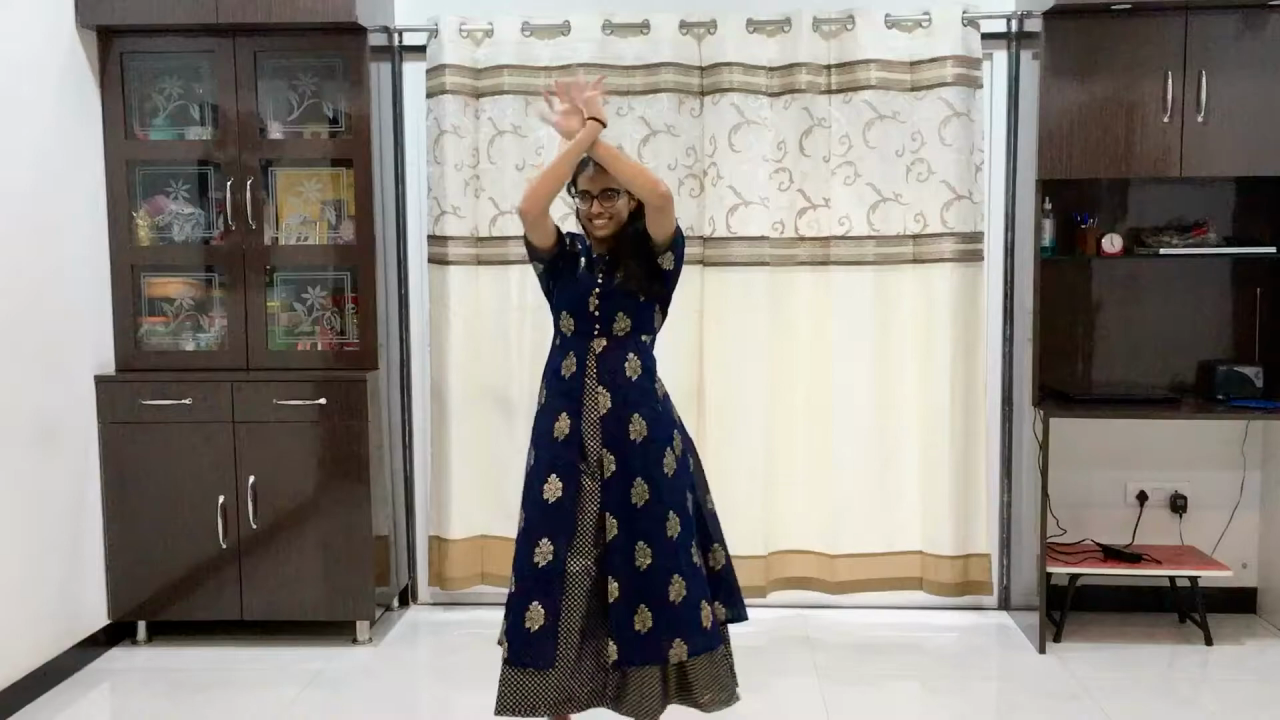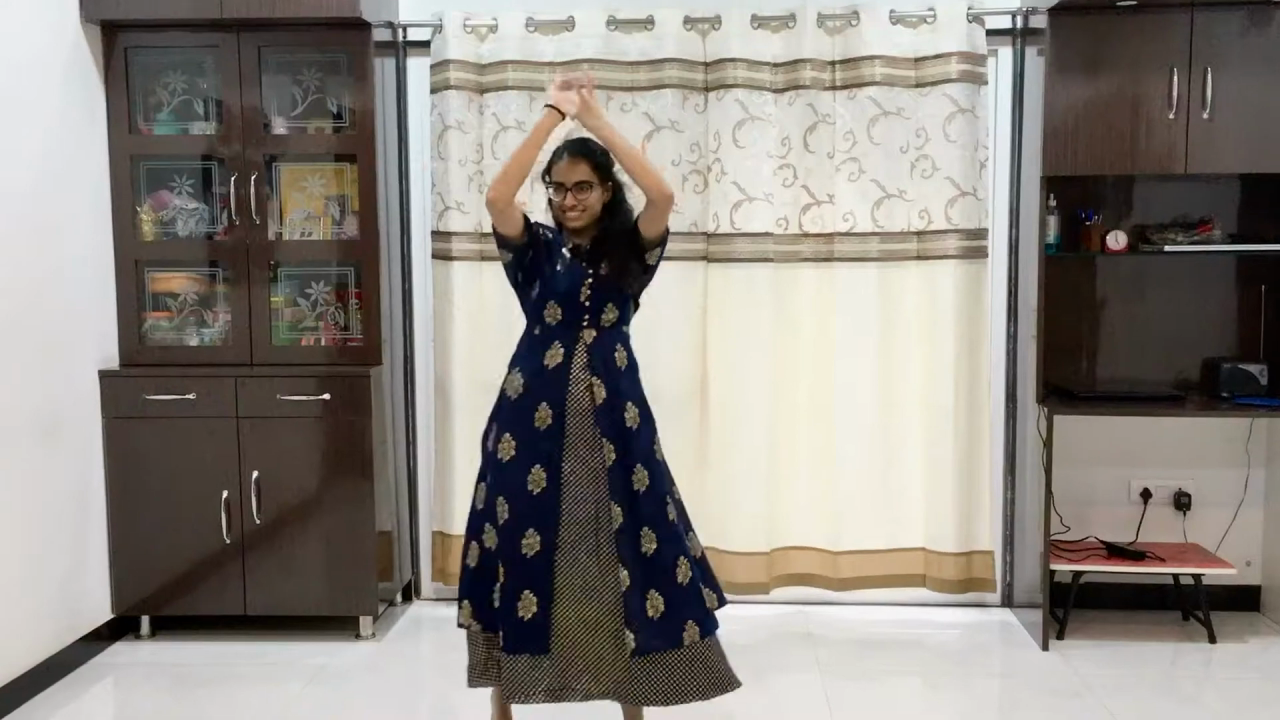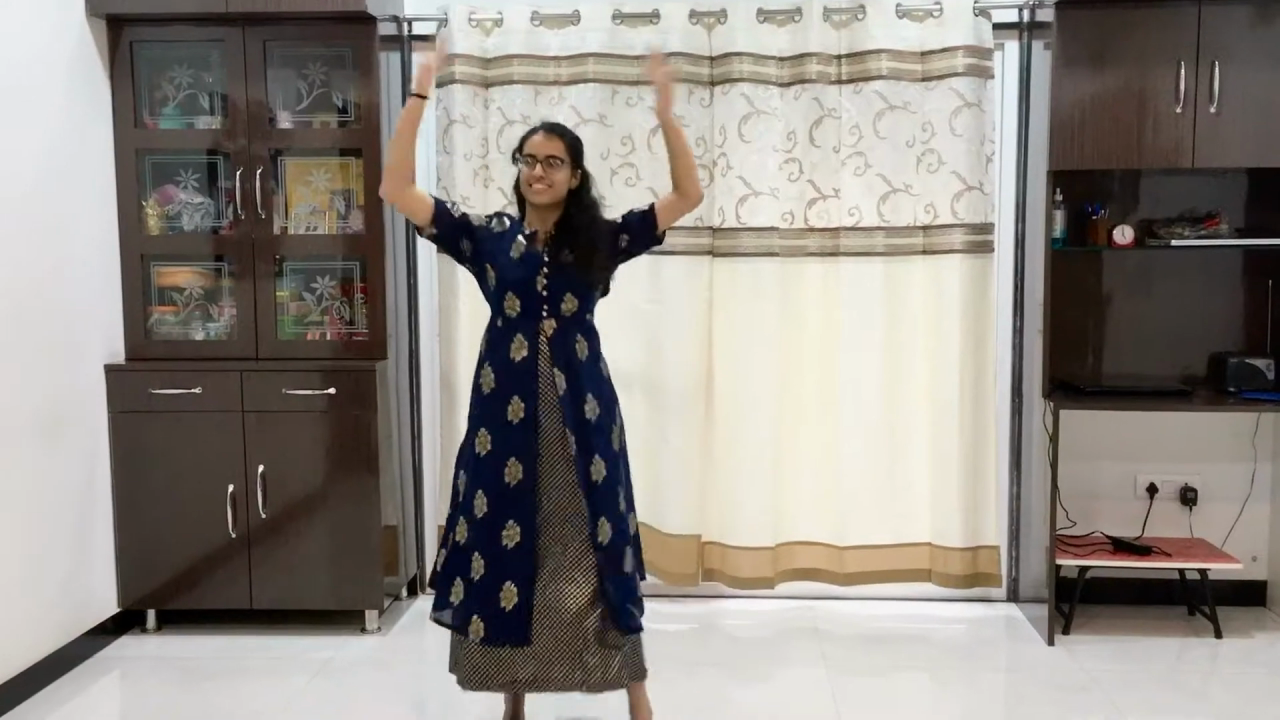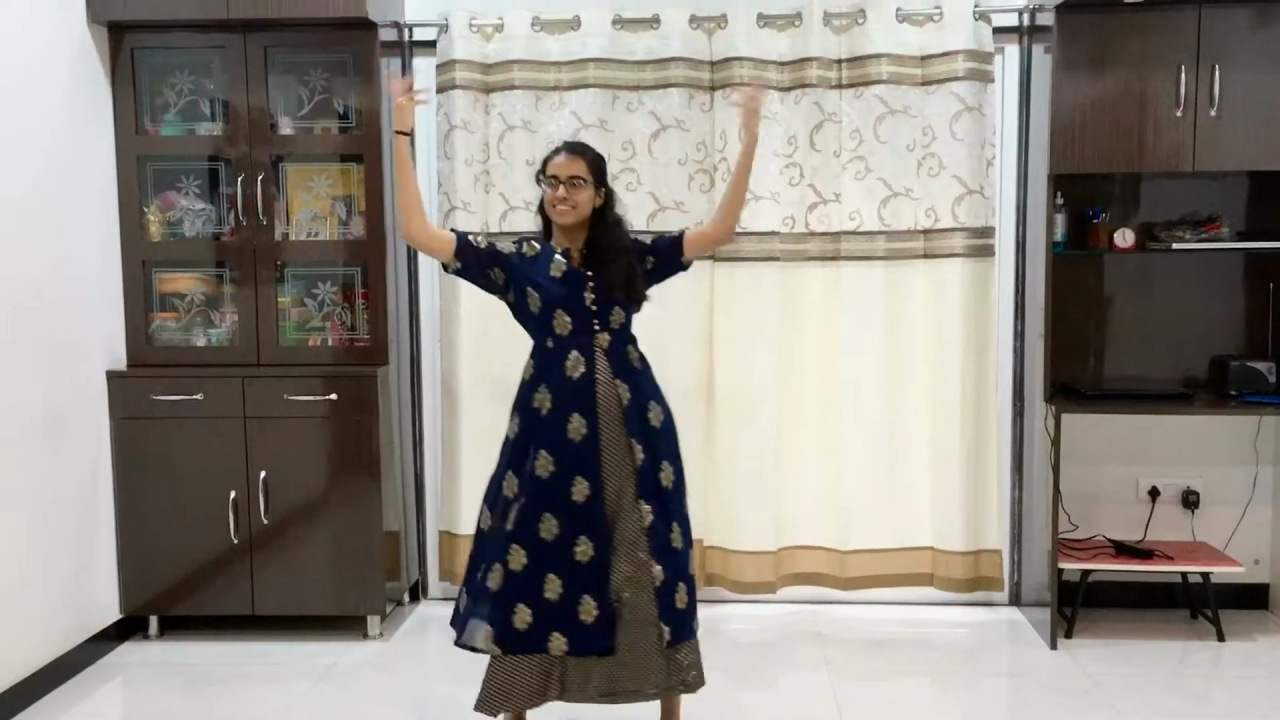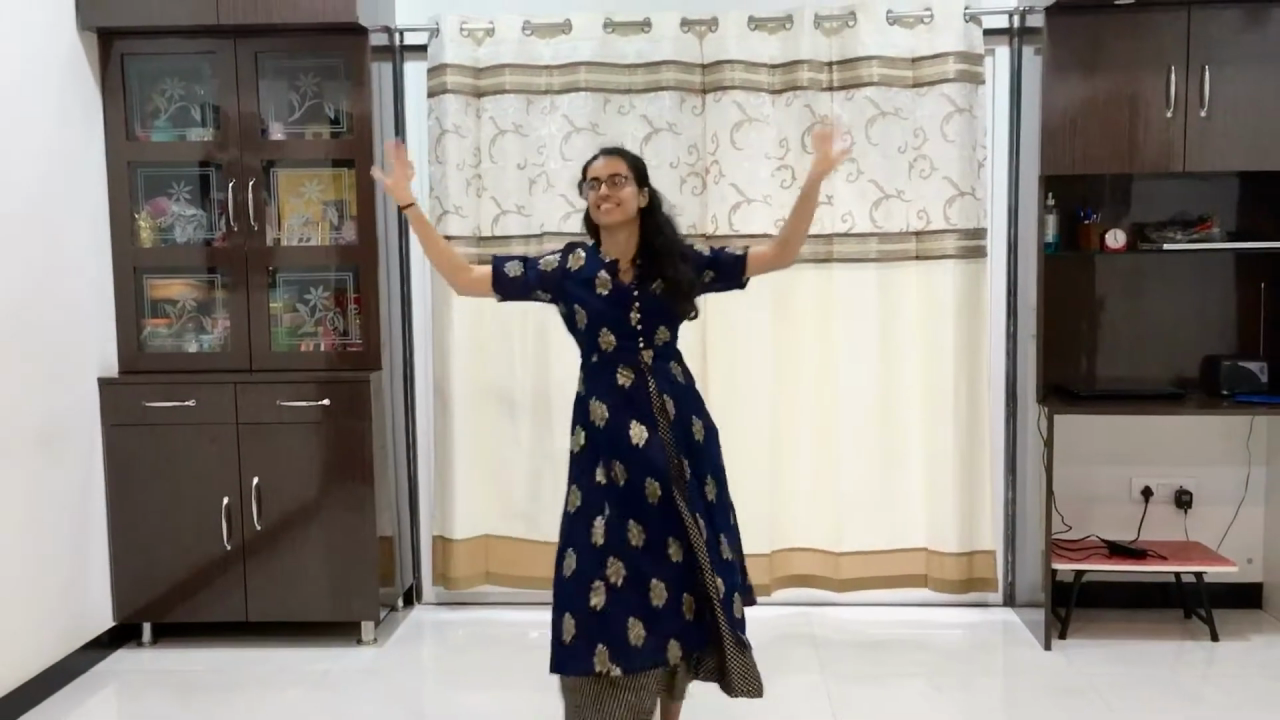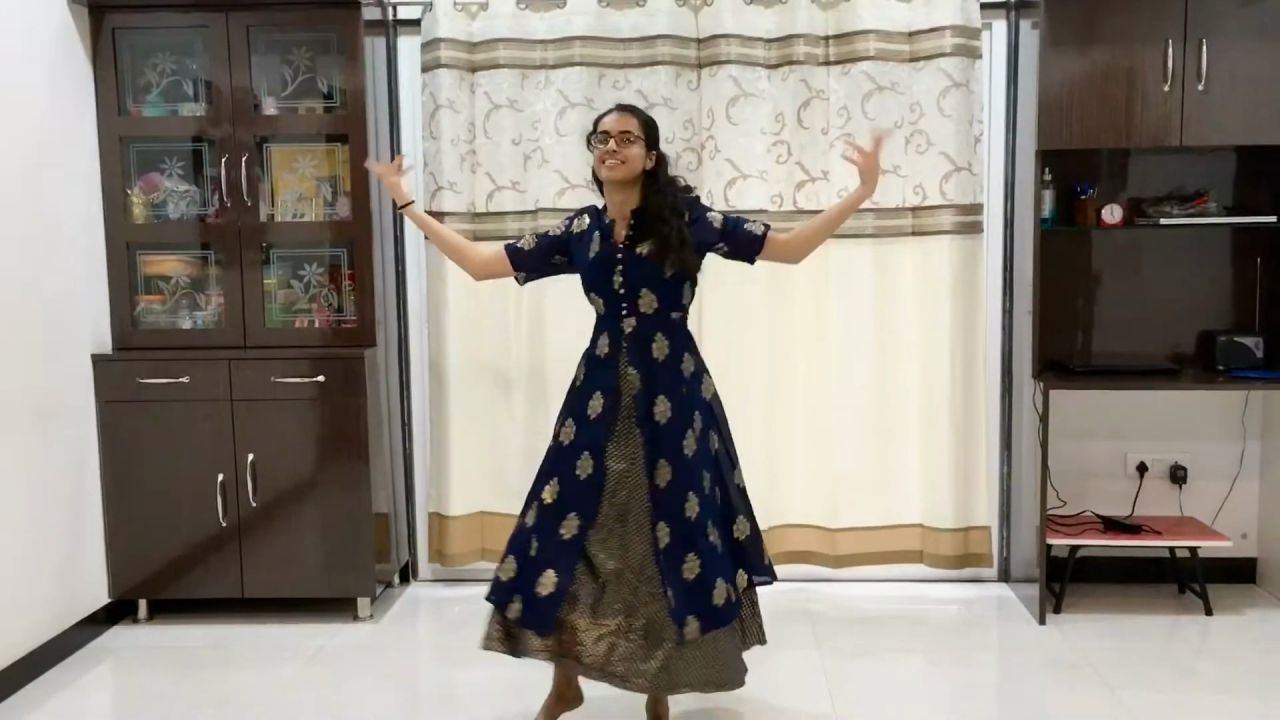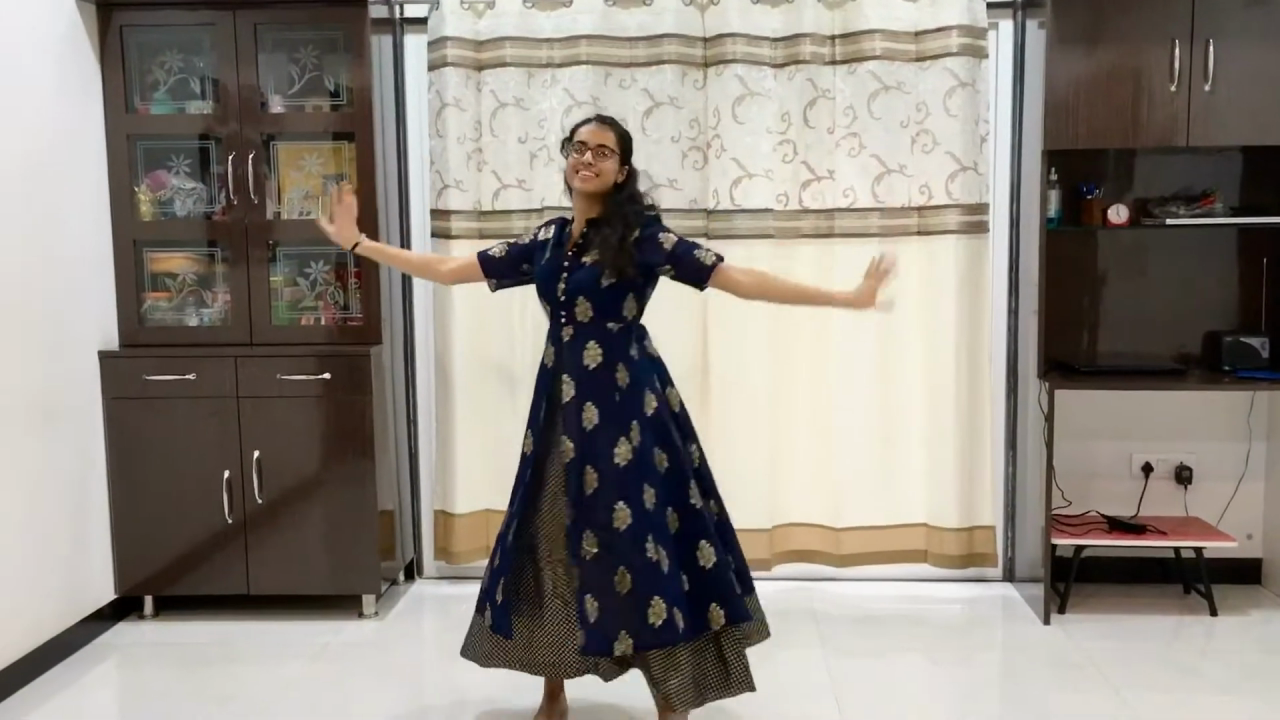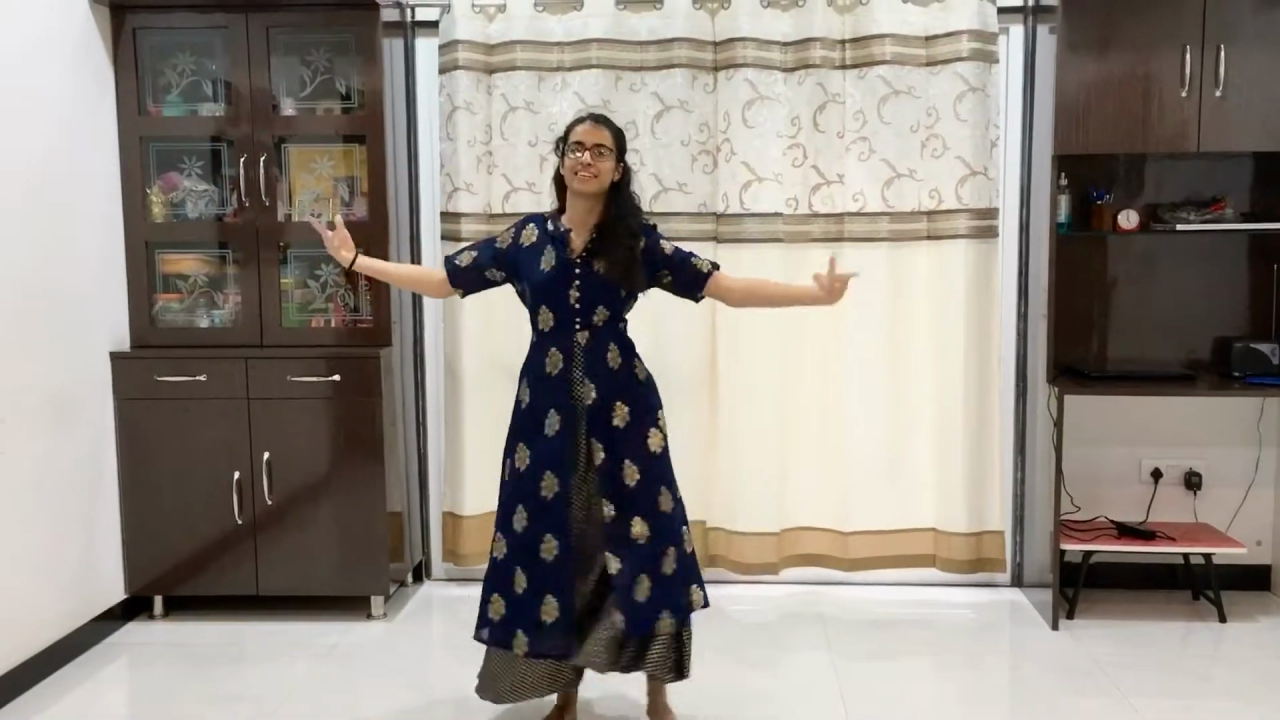
dt=0.4s
person 1, frame 1
left shoulder: (655, 259)
right shoulder: (562, 258)
left elbow: (660, 195)
right elbow: (531, 206)
left wrist: (593, 130)
right wrist: (582, 132)
left hip: (639, 431)
right hip: (566, 432)
left knee: (647, 568)
right knee: (556, 571)
person 1, frame 2
left shoulder: (631, 252)
right shoulder: (533, 249)
left elbow: (662, 196)
right elbow: (497, 197)
left wrist: (597, 122)
right wrist: (553, 114)
left hip: (614, 418)
right hip: (534, 419)
left knee: (629, 558)
right knee: (521, 553)
person 1, frame 3
left shoulder: (603, 239)
right shoulder: (486, 237)
left elbow: (688, 196)
right elbow: (396, 189)
left wrist: (665, 114)
right wrist: (418, 96)
left hip: (581, 410)
right hip: (506, 411)
left knee: (596, 546)
right knee: (502, 549)
person 1, frame 4
left shoulder: (632, 256)
right shoulder: (517, 259)
left elbow: (717, 232)
right elbow: (418, 232)
left wrist: (748, 140)
right wrist: (401, 133)
left hip: (635, 420)
right hip: (554, 424)
left knee: (652, 561)
right knee: (539, 563)
person 1, frame 5
left shoulder: (679, 263)
right shoulder: (568, 268)
left elbow: (779, 255)
right elbow: (464, 278)
left wrist: (814, 180)
right wrist: (409, 203)
left hip: (682, 430)
right hip: (609, 432)
left knee: (692, 568)
right knee: (612, 570)
person 1, frame 6
left shoulder: (686, 220)
right shoulder: (579, 230)
left elbow: (790, 248)
right elbow: (482, 263)
left wrist: (858, 193)
right wrist: (408, 204)
left hip: (672, 395)
right hip: (600, 396)
left knee: (673, 537)
right knee: (565, 534)
person 1, frame 7
left shoulder: (643, 235)
right shoulder: (547, 239)
left elbow: (737, 279)
right elbow: (448, 270)
left wrist: (846, 296)
right wrist: (358, 242)
left hip: (624, 404)
right hip: (561, 407)
left knee: (634, 544)
right knee: (544, 543)
person 1, frame 8
left shoulder: (638, 242)
right shoulder: (526, 237)
left elbow: (726, 288)
right elbow: (441, 281)
left wrist: (813, 292)
right wrist: (354, 259)
left hip: (621, 404)
right hip: (545, 406)
left knee: (637, 538)
right knee: (546, 542)
